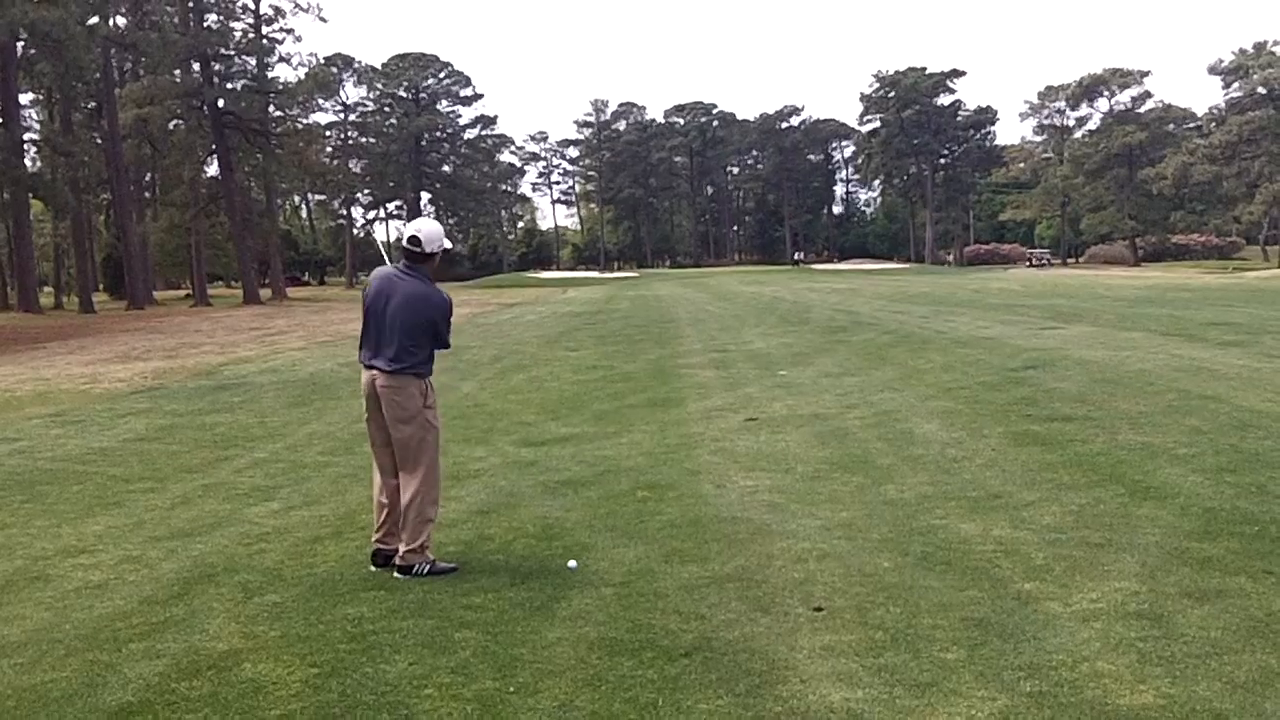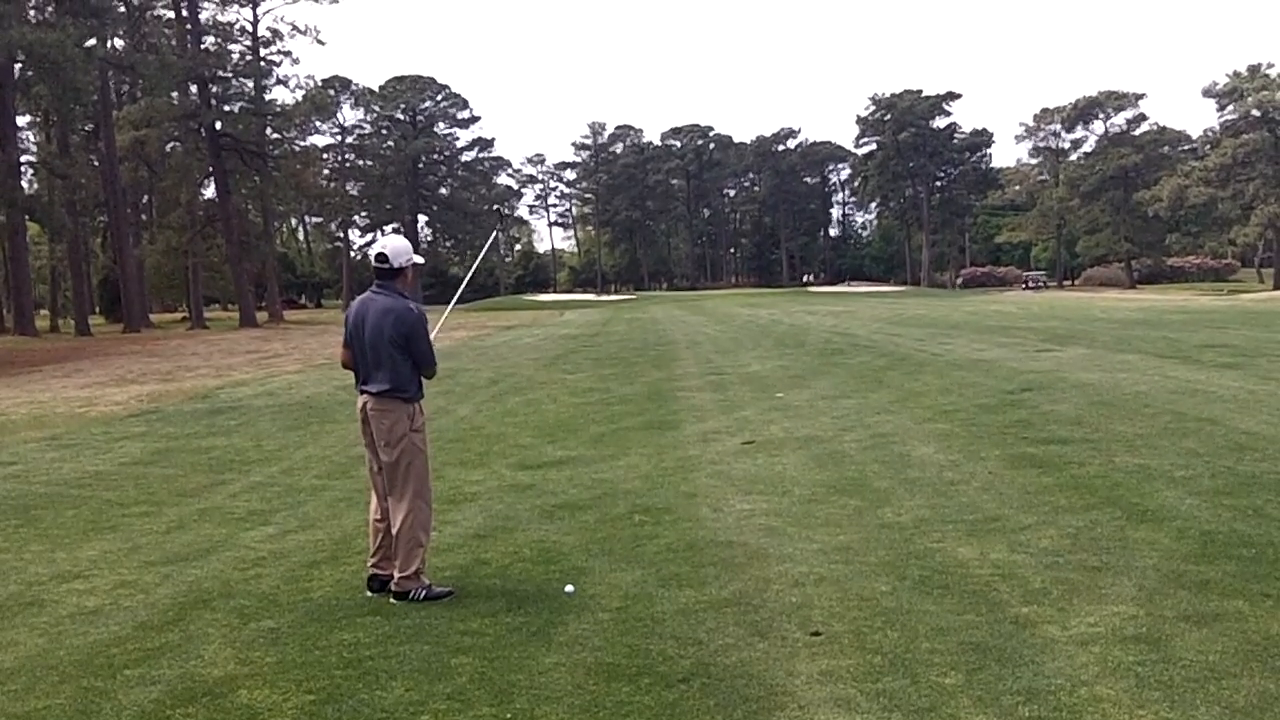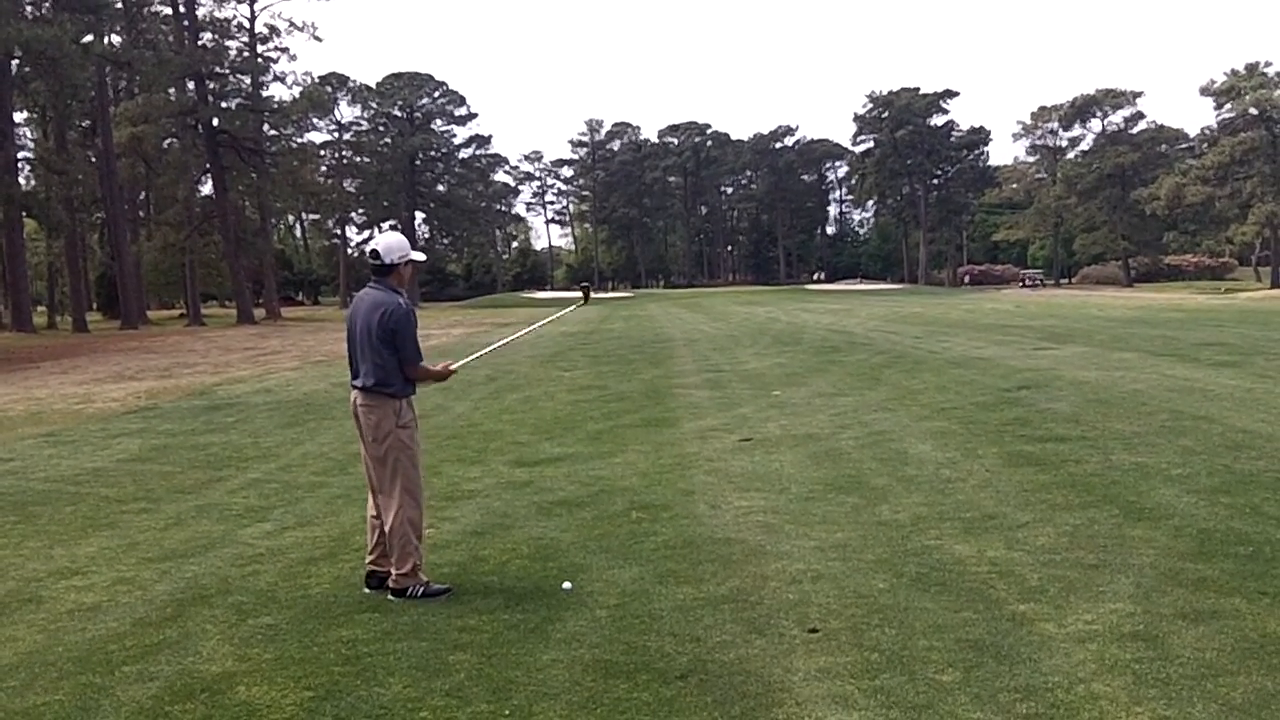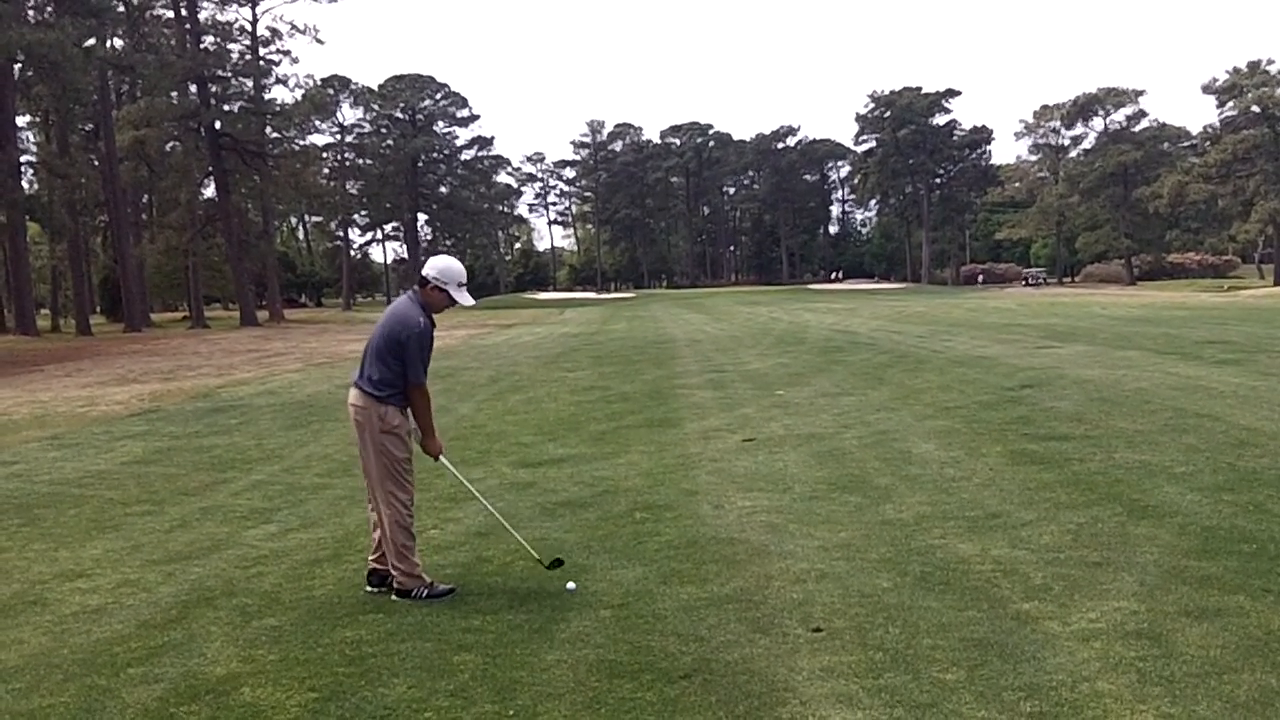
dt=1s
person 1, frame 1
left shoulder: (378, 278)
right shoulder: (436, 300)
left hip: (373, 378)
right hip: (407, 386)
left knee: (387, 469)
right knee: (420, 472)
left ankle: (384, 547)
right ankle: (412, 556)
person 1, frame 2
left shoulder: (357, 307)
right shoulder: (409, 313)
left elbow: (347, 359)
right elbow: (429, 371)
right wrist: (409, 361)
left hip: (369, 403)
right hip: (398, 409)
left knee: (384, 493)
right knee: (410, 496)
left ankle: (380, 572)
right ankle: (407, 581)
person 1, frame 3
left shoulder: (359, 302)
right shoulder: (398, 308)
right elbow: (412, 370)
left wrist: (406, 371)
right wrist: (439, 374)
left hip: (363, 399)
right hip: (389, 406)
left knee: (381, 490)
right knee: (403, 493)
left ankle: (379, 568)
right ankle: (405, 578)
person 1, frame 4
left shoulder: (405, 305)
right shoulder: (416, 325)
right elbow: (416, 387)
left wrist: (421, 429)
right wrist: (429, 436)
left hip: (369, 401)
right hip: (381, 410)
left knee: (384, 494)
right knee: (396, 496)
left ankle: (382, 569)
right ankle: (408, 580)
